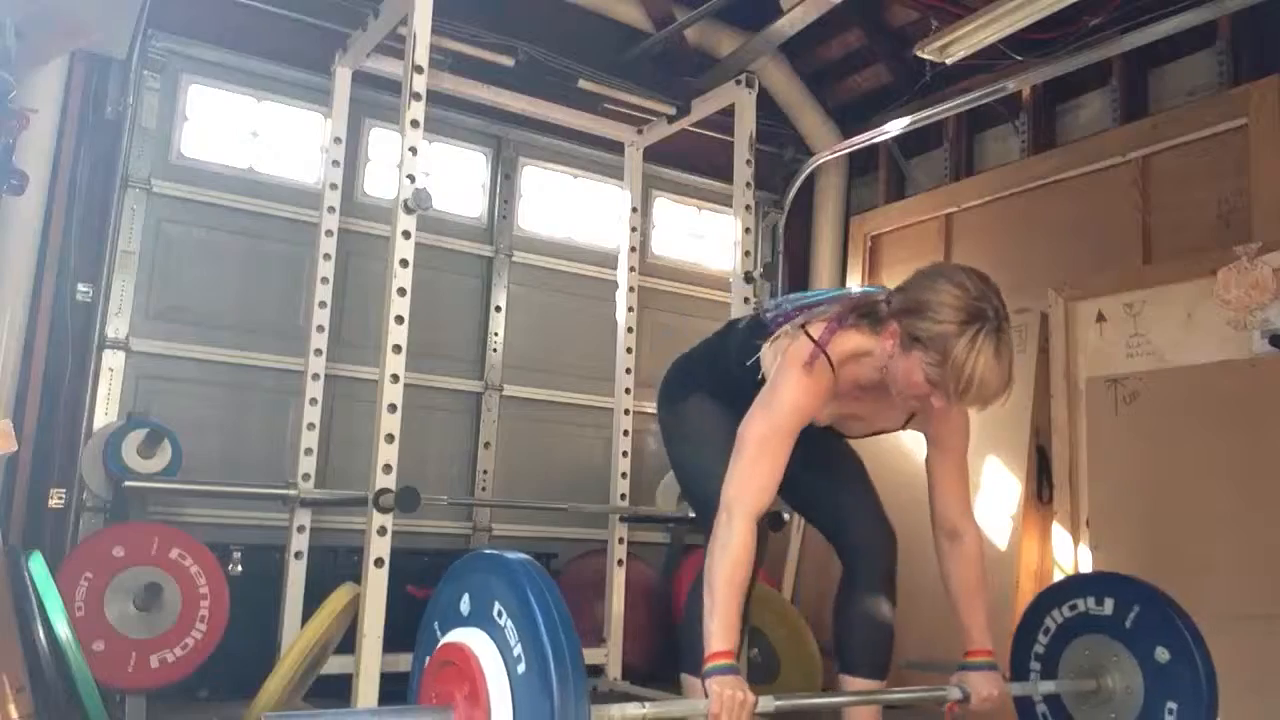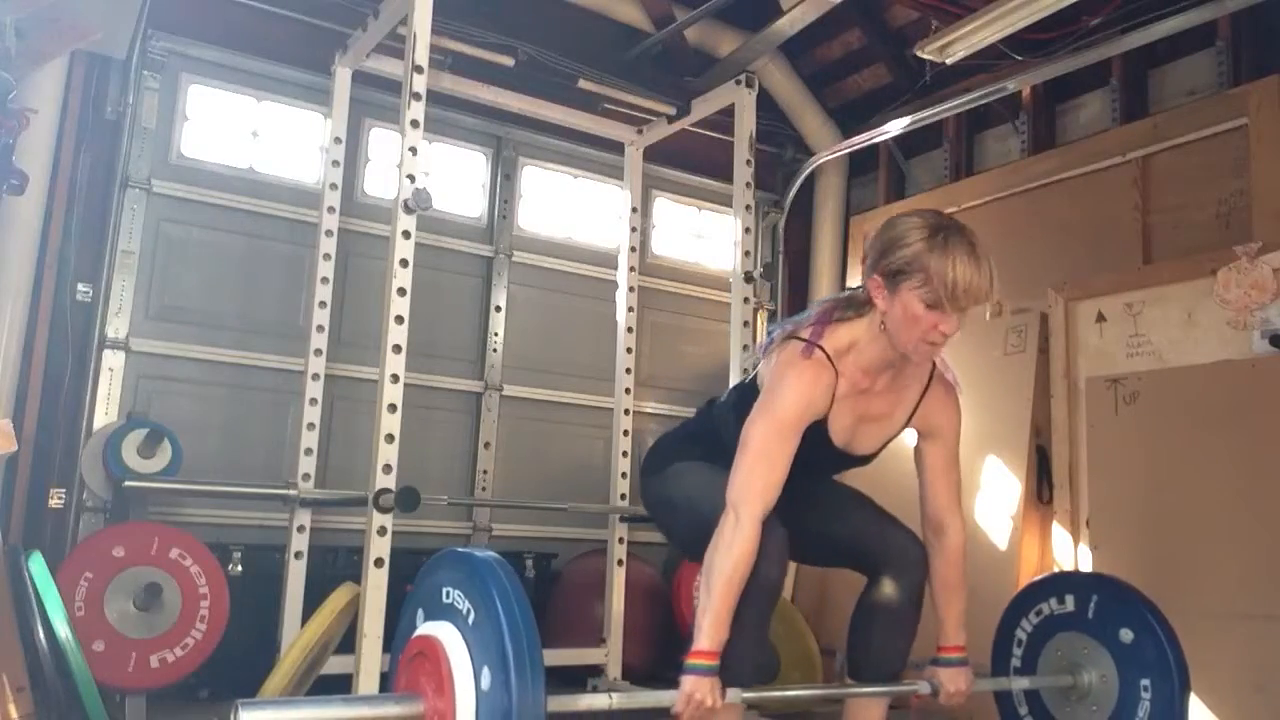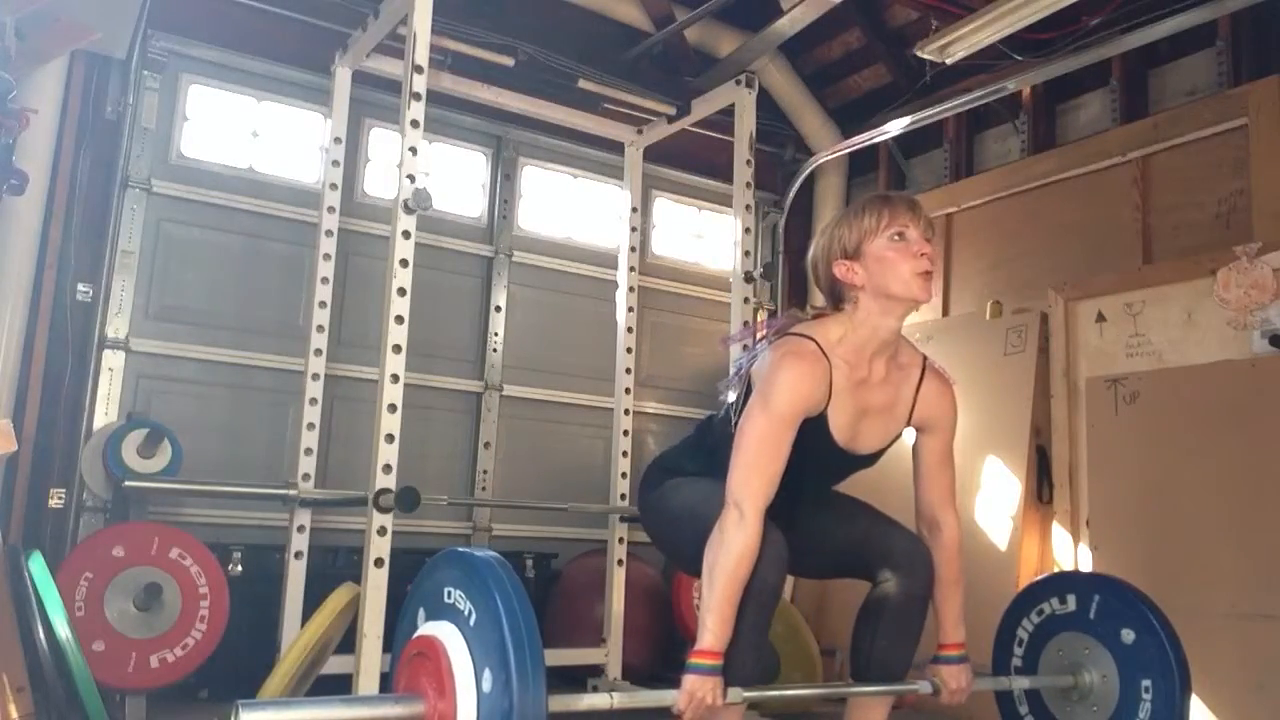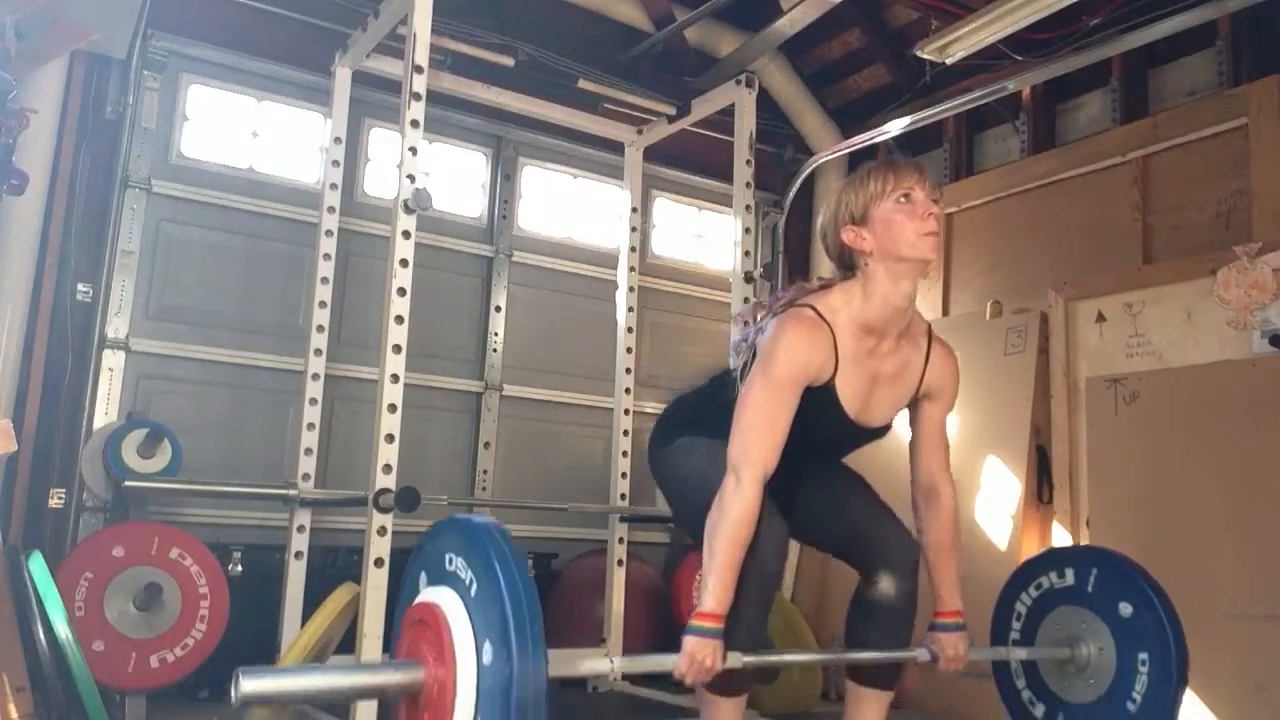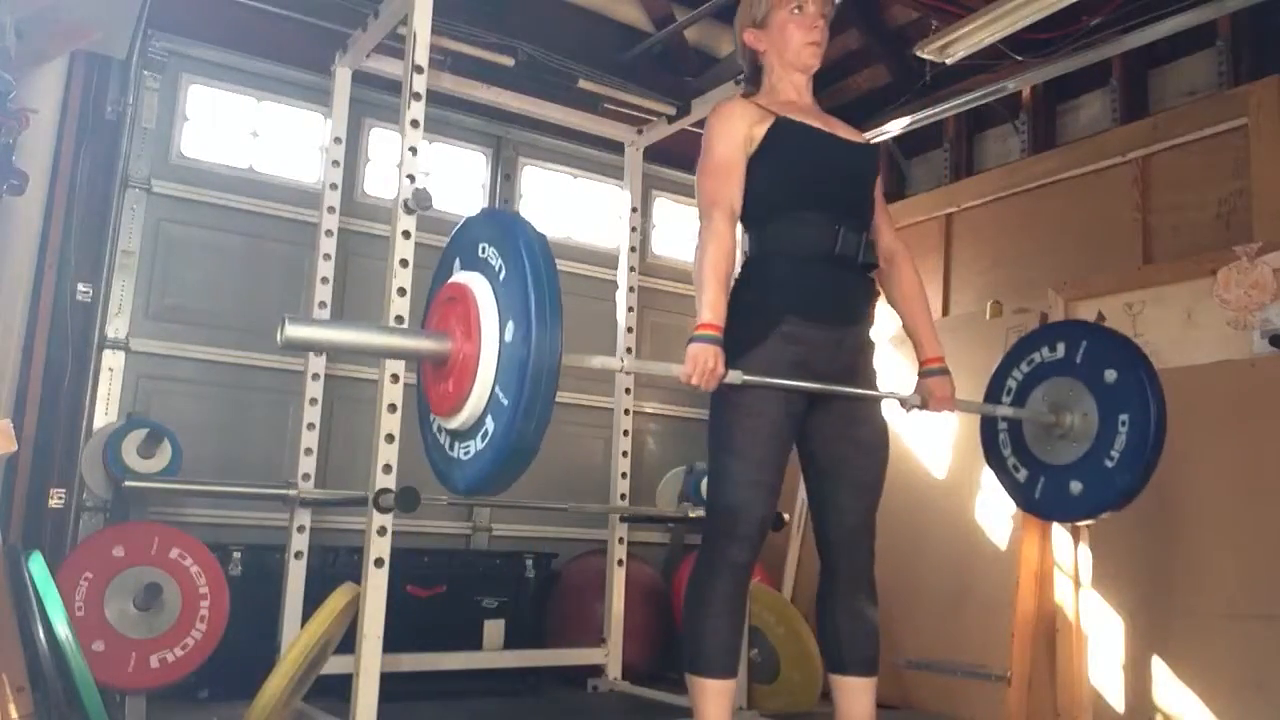
dt=1s
person 1, frame 1
left shoulder: (939, 408)
right shoulder: (812, 365)
left elbow: (957, 531)
right elbow: (738, 512)
left wrist: (978, 655)
right wrist: (720, 664)
left hip: (803, 429)
right hip: (707, 399)
left knee: (873, 546)
right knee: (741, 541)
person 1, frame 2
left shoulder: (934, 395)
right shoulder: (810, 367)
left elbow: (945, 526)
right elbow: (742, 516)
left wrist: (952, 652)
right wrist: (702, 660)
left hip: (791, 485)
right hip: (690, 469)
left knee: (902, 557)
right knee: (764, 548)
person 1, frame 3
left shoulder: (929, 389)
right shoulder: (801, 363)
left elbow: (941, 521)
right elbow: (741, 513)
left wrist: (952, 648)
right wrist: (705, 658)
left hip: (791, 502)
right hip: (689, 488)
left knee: (907, 560)
right knee: (760, 553)
person 1, frame 4
left shoulder: (933, 360)
right shoulder: (805, 333)
left elbow: (935, 490)
right elbow: (744, 482)
left wrist: (948, 617)
right wrist: (707, 623)
left hip: (802, 461)
right hip: (700, 441)
left knee: (895, 554)
right knee: (759, 548)
person 1, frame 5
left shoulder: (852, 139)
right shoulder: (739, 118)
left elbow: (889, 250)
right elbow: (719, 224)
left wrist: (931, 359)
right wrist: (708, 331)
left hip: (847, 348)
right hip: (769, 336)
left knee: (851, 547)
right knee: (736, 535)
